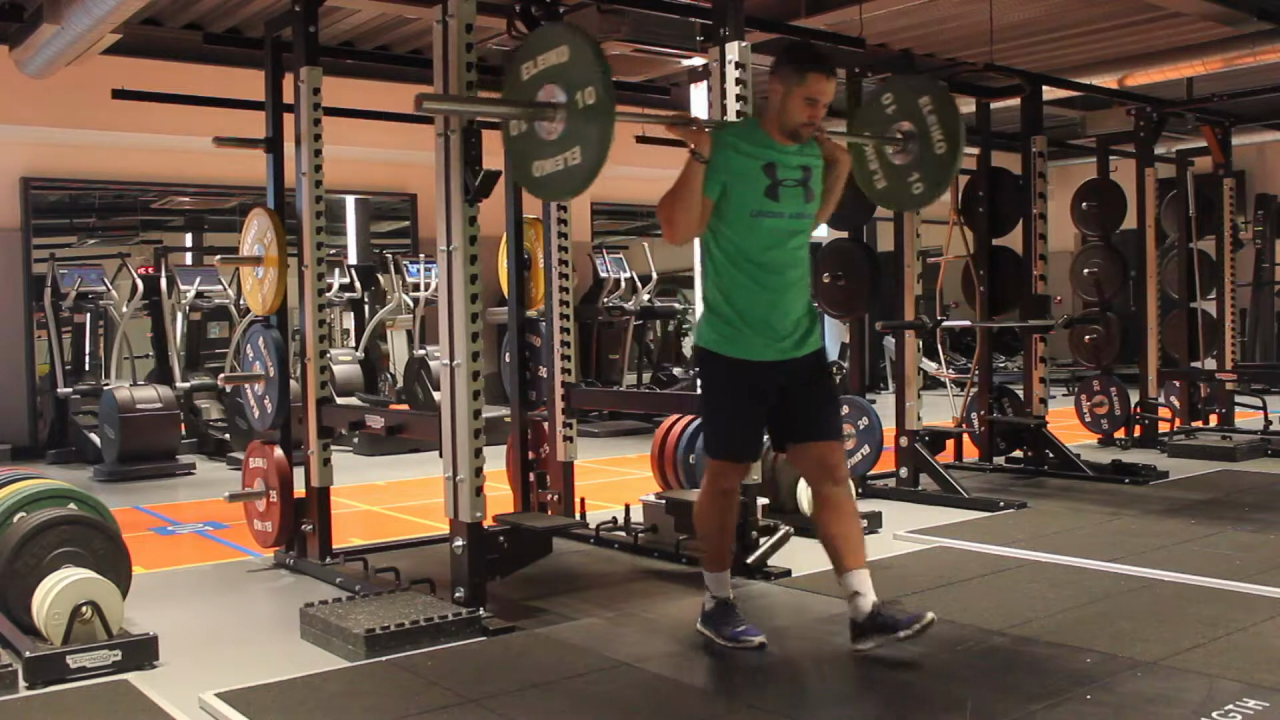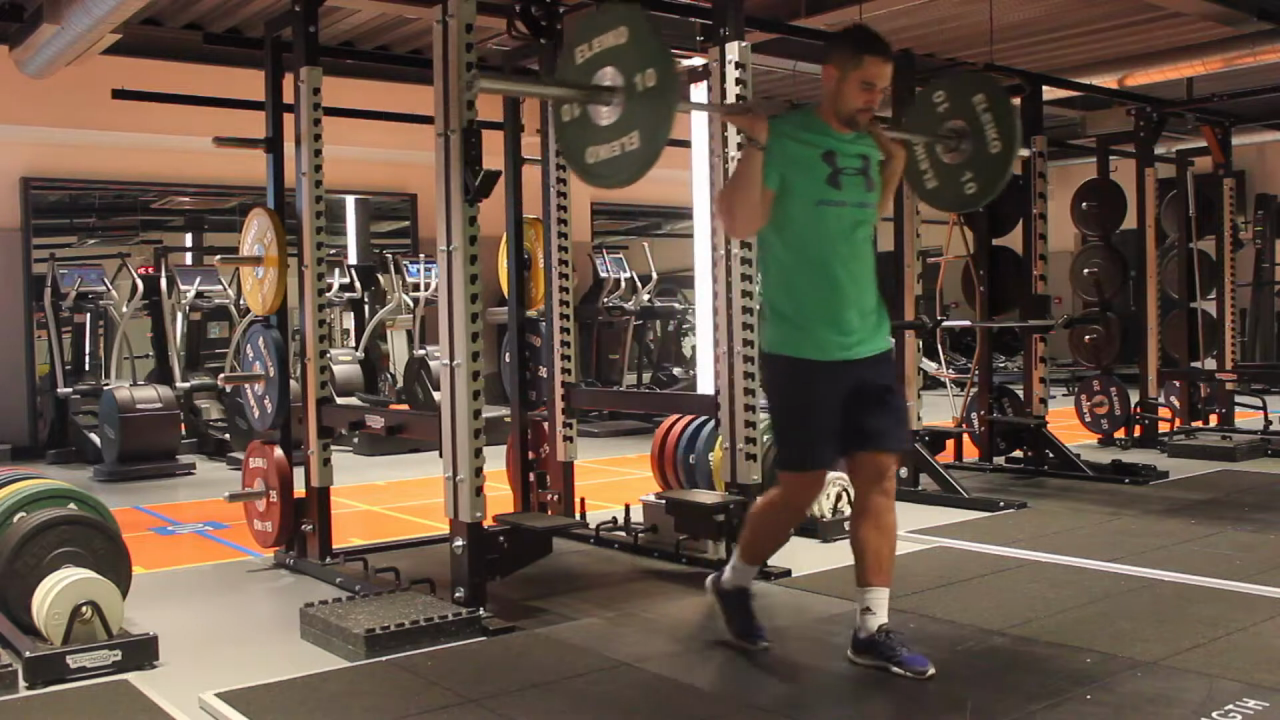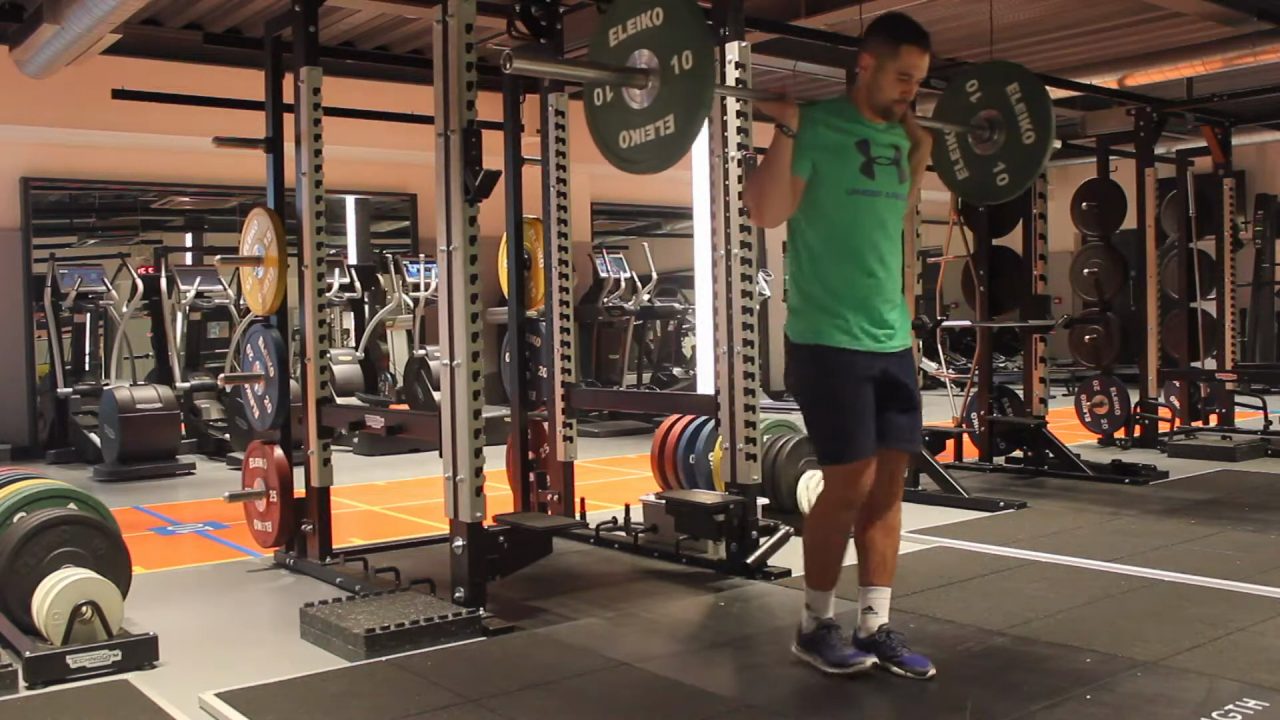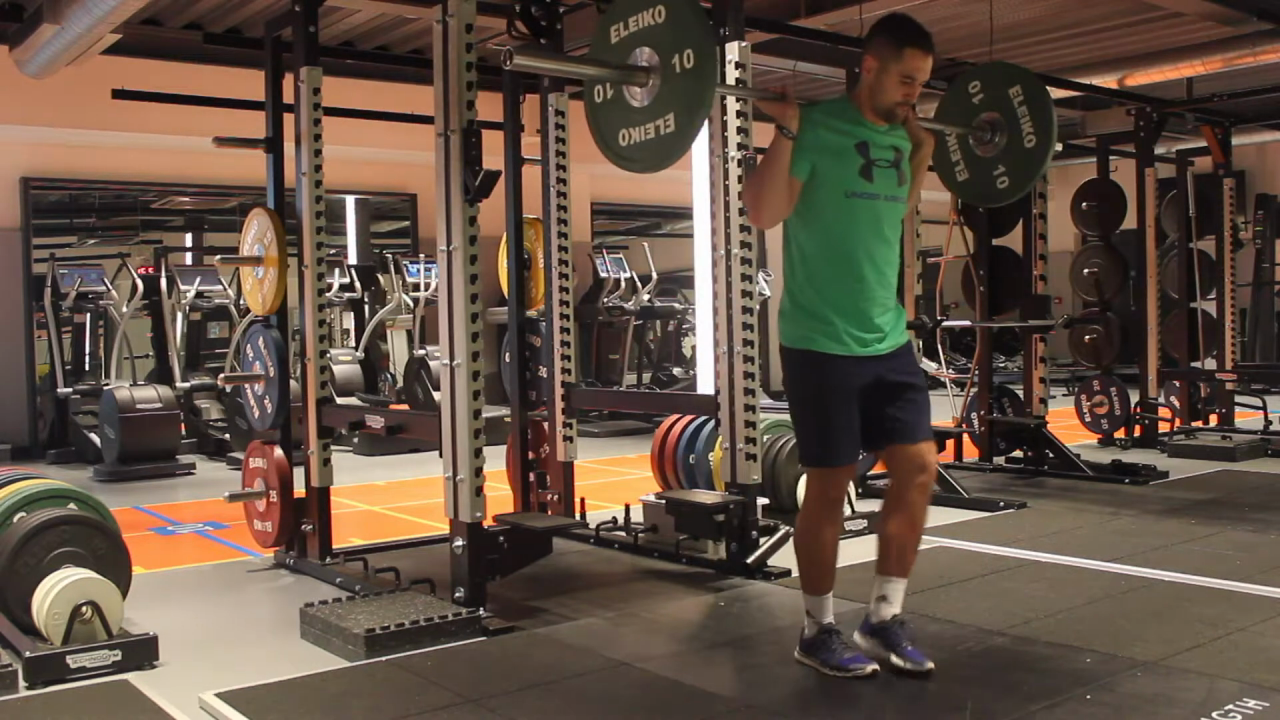
dt=0.3s
person 1, frame 1
left shoulder: (810, 155)
right shoulder: (727, 148)
right elbow: (678, 229)
left wrist: (839, 167)
right wrist: (698, 156)
left hip: (800, 346)
right hip: (734, 349)
left knee: (830, 471)
right knee: (725, 478)
left ankle: (865, 609)
right ankle: (717, 604)
person 1, frame 2
left shoulder: (866, 146)
right shoulder: (786, 138)
right elbow: (738, 224)
left wrist: (894, 162)
right wrist: (755, 141)
left hip: (869, 344)
right hip: (800, 350)
left knee: (879, 481)
right knee: (800, 488)
left ankle: (873, 629)
right ankle: (732, 582)
person 1, frame 3
left shoulder: (896, 136)
right shoulder: (818, 128)
right elbow: (767, 211)
left wrist: (921, 149)
right wrist: (785, 129)
left hip: (891, 338)
right hip: (828, 339)
left knee: (888, 485)
right knee: (852, 482)
left ankle: (874, 627)
right ankle: (817, 625)
person 1, frame 4
left shoulder: (896, 137)
right shoulder: (817, 127)
right elbow: (763, 211)
left wrist: (922, 152)
right wrist: (786, 129)
left hip: (889, 339)
right hip: (822, 344)
left knee: (918, 470)
right knee: (830, 486)
left ankle: (883, 619)
right ankle: (818, 630)
